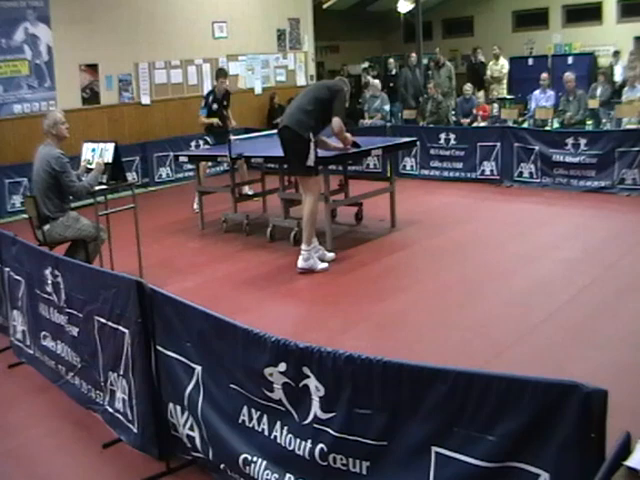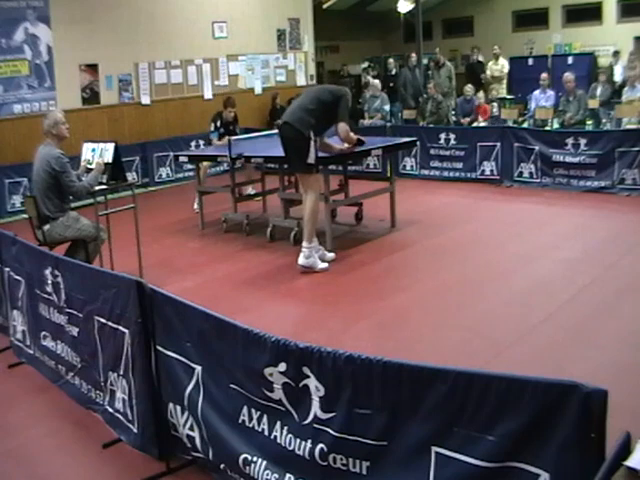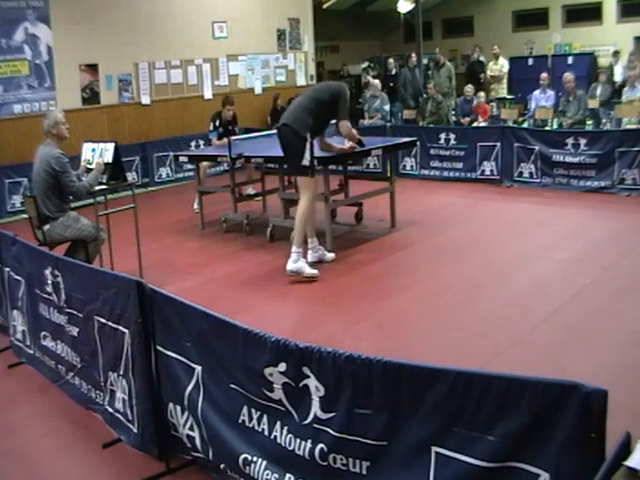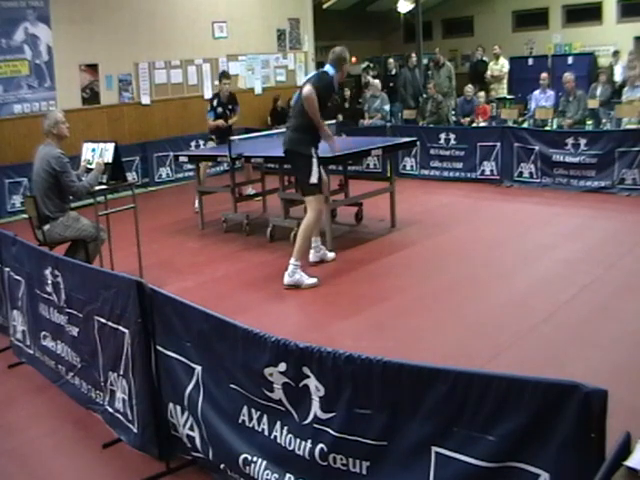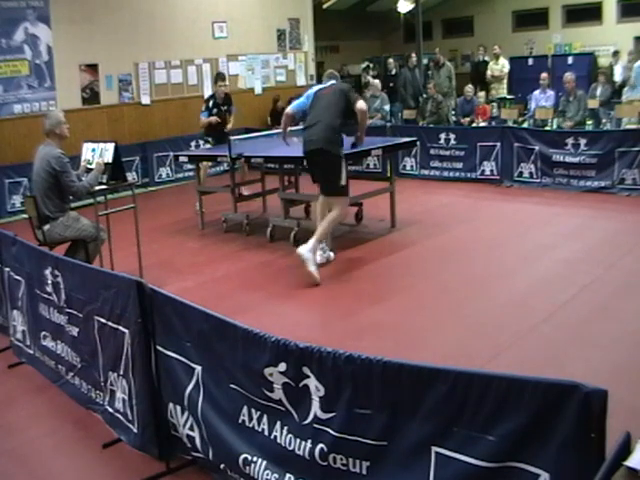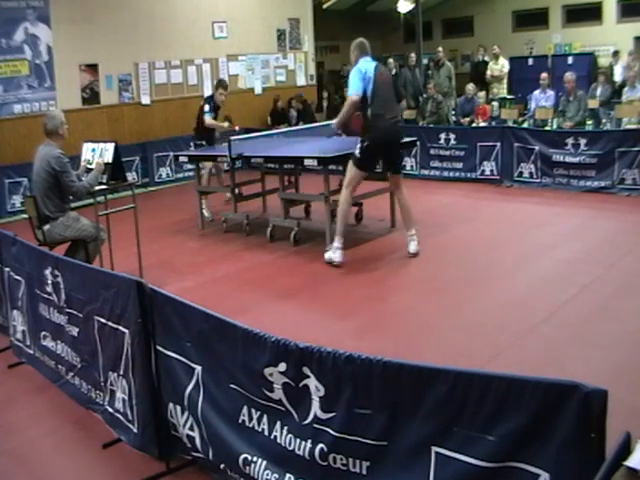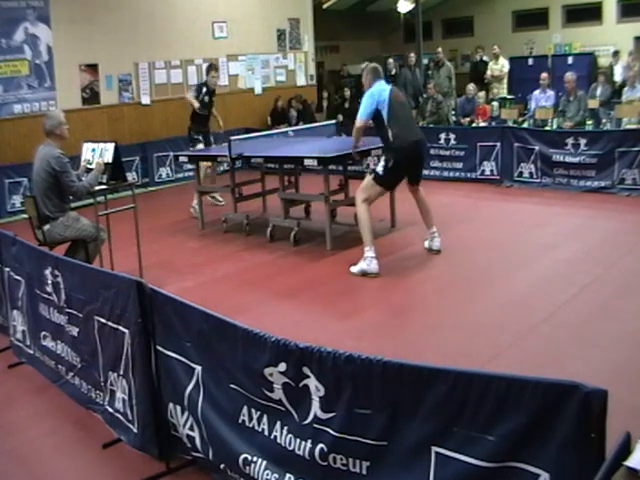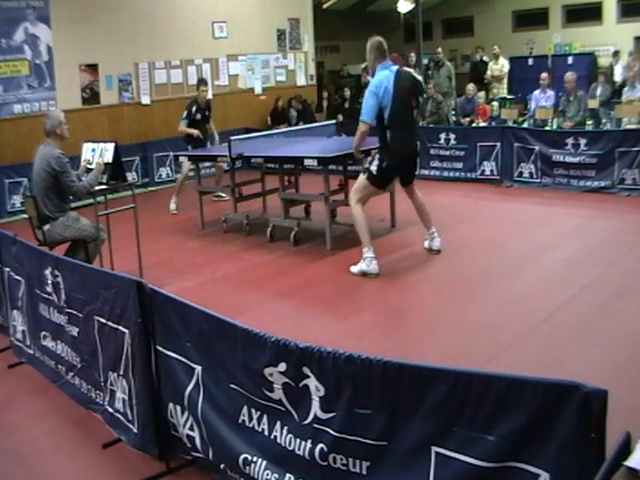
dt=0.5s
person 1, frame 1
left shoulder: (321, 90)
right shoulder: (340, 90)
left elbow: (316, 138)
right elbow: (337, 127)
left wrist: (337, 146)
right wrist: (346, 139)
left hip: (286, 129)
right hip: (299, 131)
left knee: (308, 190)
right knee: (312, 192)
left ankle: (313, 247)
right ankle: (306, 256)
person 1, frame 2
left shoulder: (324, 95)
right shoulder: (342, 95)
left elbow: (319, 142)
right elbow: (343, 133)
left wrist: (341, 149)
right wrist: (353, 139)
left hip: (287, 127)
right hip: (300, 129)
left knee: (308, 190)
right knee: (313, 190)
left ankle: (313, 247)
right ankle: (307, 253)
person 1, frame 3
left shoulder: (323, 91)
right shoulder: (341, 92)
left elbow: (322, 143)
right elbow: (345, 130)
left wrist: (344, 148)
right wrist: (355, 137)
left hip: (287, 128)
right hip: (297, 131)
left knee: (311, 187)
right knee: (306, 194)
left ankle: (314, 248)
right ankle: (295, 259)
person 1, frame 4
left shoulder: (319, 77)
right shoulder: (327, 79)
left elbow: (295, 103)
right elbow: (307, 94)
right wrist: (322, 128)
left hip: (296, 142)
right hip: (302, 146)
left knee: (323, 186)
right knee: (315, 209)
left ankle: (316, 249)
right ankle: (293, 271)
person 1, frame 5
left shoulder: (313, 91)
right shoulder: (345, 89)
left elbow: (288, 113)
right elbow: (362, 110)
left wrist: (284, 133)
right wrist: (361, 133)
left hip: (310, 145)
right hip: (329, 145)
left knee: (326, 194)
right knee: (340, 208)
left ankle: (322, 249)
right ankle: (310, 247)
person 1, frame 6
left shoulder: (358, 70)
right shoulder: (385, 71)
left elbow: (354, 99)
right elbow: (399, 104)
left wrist: (339, 121)
left hip: (374, 133)
right hip: (394, 131)
left knee: (348, 187)
right knee: (397, 188)
left ankle: (336, 248)
right ankle: (413, 239)
person 1, frame 7
left shoulder: (373, 92)
right shoulder: (395, 92)
left elbow: (360, 125)
left wrist: (354, 144)
left hip: (400, 151)
right hip: (417, 147)
left knee: (362, 197)
right knee: (415, 189)
left ankle: (370, 259)
right ankle: (434, 237)
person 1, frame 8
left shoulder: (376, 84)
right shoulder: (404, 75)
left elbow: (365, 128)
right elbow: (421, 89)
left wrist: (356, 147)
left hip: (392, 153)
right hip: (411, 148)
left knee: (356, 198)
right knee: (410, 190)
left ankle: (369, 259)
right ankle: (433, 237)
person 2, frame 1
left shoulder: (43, 151)
right shoulder: (56, 156)
right elbow: (78, 192)
left wrist: (81, 171)
right wrist: (96, 172)
left hip: (46, 220)
right hip: (55, 224)
left knee: (88, 230)
right knee: (99, 233)
person 2, frame 2
left shoulder: (43, 151)
right shoulder: (56, 156)
right elbow: (78, 192)
left wrist: (81, 171)
right wrist: (96, 172)
left hip: (45, 220)
right hip: (55, 223)
left knee: (87, 230)
right knee: (98, 233)
person 2, frame 3
left shoulder: (43, 151)
right shoulder: (56, 156)
right elbow: (77, 192)
left wrist: (81, 171)
right wrist: (96, 172)
left hip: (46, 220)
right hip: (55, 224)
left knee: (88, 230)
right knee: (98, 233)
person 2, frame 4
left shoulder: (43, 151)
right shoulder: (56, 156)
right elbow: (77, 192)
left wrist: (81, 171)
right wrist: (96, 172)
left hip: (45, 221)
right hip: (54, 224)
left knee: (87, 230)
right knee: (98, 233)
person 2, frame 5
left shoulder: (43, 151)
right shoulder: (56, 156)
right elbow: (77, 191)
left wrist: (81, 171)
right wrist: (96, 172)
left hip: (45, 220)
right hip: (54, 224)
left knee: (88, 230)
right knee: (98, 233)
person 2, frame 6
left shoulder: (43, 150)
right shoulder: (56, 156)
right elbow: (77, 192)
left wrist: (81, 171)
right wrist: (96, 172)
left hip: (44, 221)
right hip: (54, 224)
left knee: (87, 229)
right knee: (98, 233)
person 2, frame 7
left shoulder: (43, 150)
right shoulder: (56, 156)
right elbow: (77, 191)
left wrist: (81, 171)
right wrist: (96, 172)
left hip: (45, 221)
right hip: (54, 224)
left knee: (87, 230)
right knee: (98, 233)
person 2, frame 8
left shoulder: (43, 150)
right shoulder: (56, 156)
right elbow: (77, 192)
left wrist: (81, 171)
right wrist: (96, 172)
left hip: (45, 221)
right hip: (54, 224)
left knee: (87, 230)
right knee: (98, 233)
person 3, frame 1
left shoulder: (227, 94)
right shoulder: (209, 97)
right elbow: (201, 120)
left wrist: (231, 120)
right wrist: (211, 120)
left hip: (225, 134)
right hip: (211, 135)
left knee: (240, 159)
right knee: (203, 164)
left ankle: (245, 188)
right ankle: (197, 198)
person 3, frame 2
left shoulder: (234, 117)
right shoulder: (216, 120)
right elbow: (214, 143)
right wrist: (223, 142)
right knee: (205, 165)
left ankle: (248, 188)
right ankle: (198, 199)
person 3, frame 3
left shoulder: (233, 117)
right shoulder: (215, 119)
left elbow: (236, 134)
right elbow: (214, 143)
left wrist: (233, 138)
right wrist: (223, 142)
right hip: (217, 147)
right knee: (204, 166)
left ankle: (248, 189)
right ankle: (198, 199)
person 3, frame 4
left shoulder: (233, 97)
right shoulder: (213, 100)
right elbow: (209, 125)
left wrist: (230, 121)
right wrist: (217, 123)
left hip: (230, 135)
right hip: (215, 136)
right knee: (205, 162)
left ankle: (248, 189)
right ankle: (198, 197)
person 3, frame 5
left shoulder: (228, 98)
right shoulder: (209, 102)
right elbow: (201, 124)
left wrist: (231, 124)
right wrist: (209, 120)
left hip: (225, 138)
right hip: (211, 138)
left knee: (243, 163)
right knee: (205, 165)
left ankle: (240, 190)
person 3, frame 6
left shoulder: (218, 103)
right shoulder: (208, 102)
right elbow: (207, 122)
left wrist: (222, 127)
right wrist: (222, 125)
left hip: (210, 138)
right hip: (200, 139)
left knee: (218, 165)
right knee: (208, 166)
left ankle: (228, 192)
right ankle: (203, 205)
person 3, frame 7
left shoulder: (212, 90)
right shoulder: (201, 88)
right elbow: (188, 96)
left wrist: (219, 119)
right wrist: (194, 102)
left hip: (206, 132)
right hip: (195, 133)
left knee: (213, 164)
right knee: (204, 164)
left ankle: (212, 194)
right ankle: (195, 202)
person 3, frame 8
left shoulder: (208, 104)
right shoulder: (191, 107)
right elbow: (180, 128)
left wrist: (215, 133)
right wrist: (191, 131)
left hip: (204, 142)
right hip: (191, 143)
left knee: (220, 164)
right knee: (185, 172)
left ankle: (216, 192)
right ankle: (174, 200)
